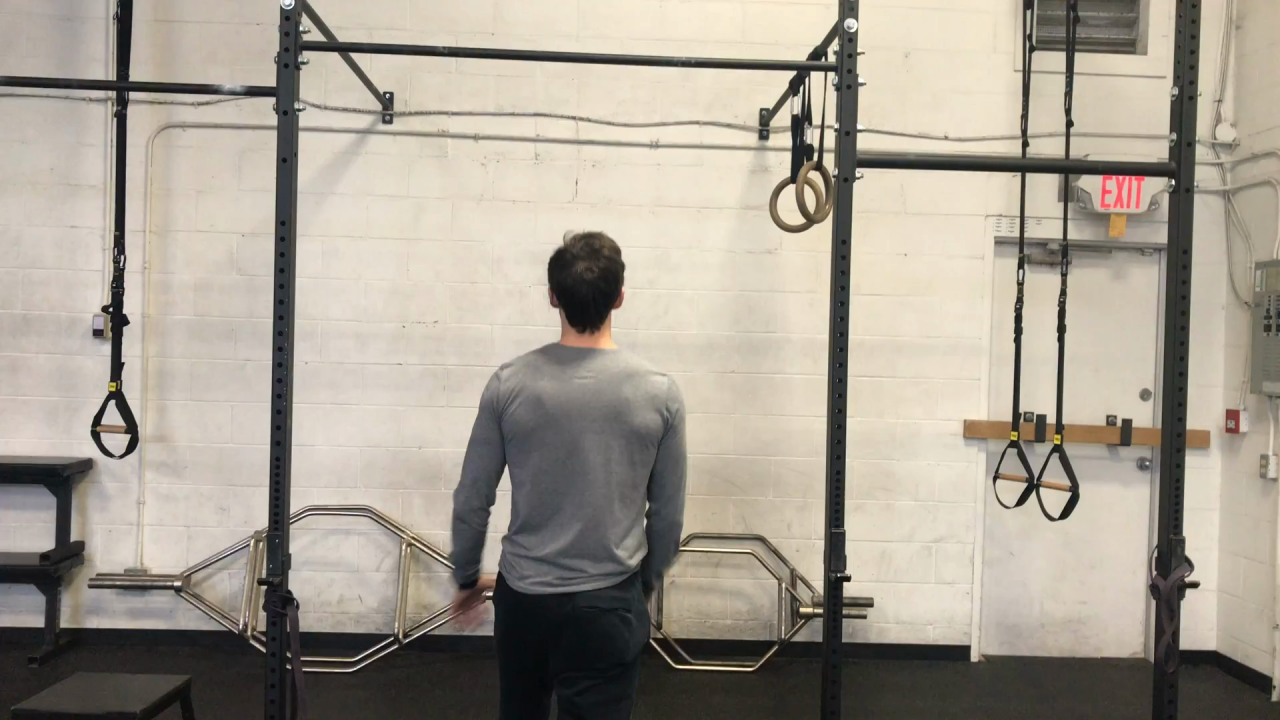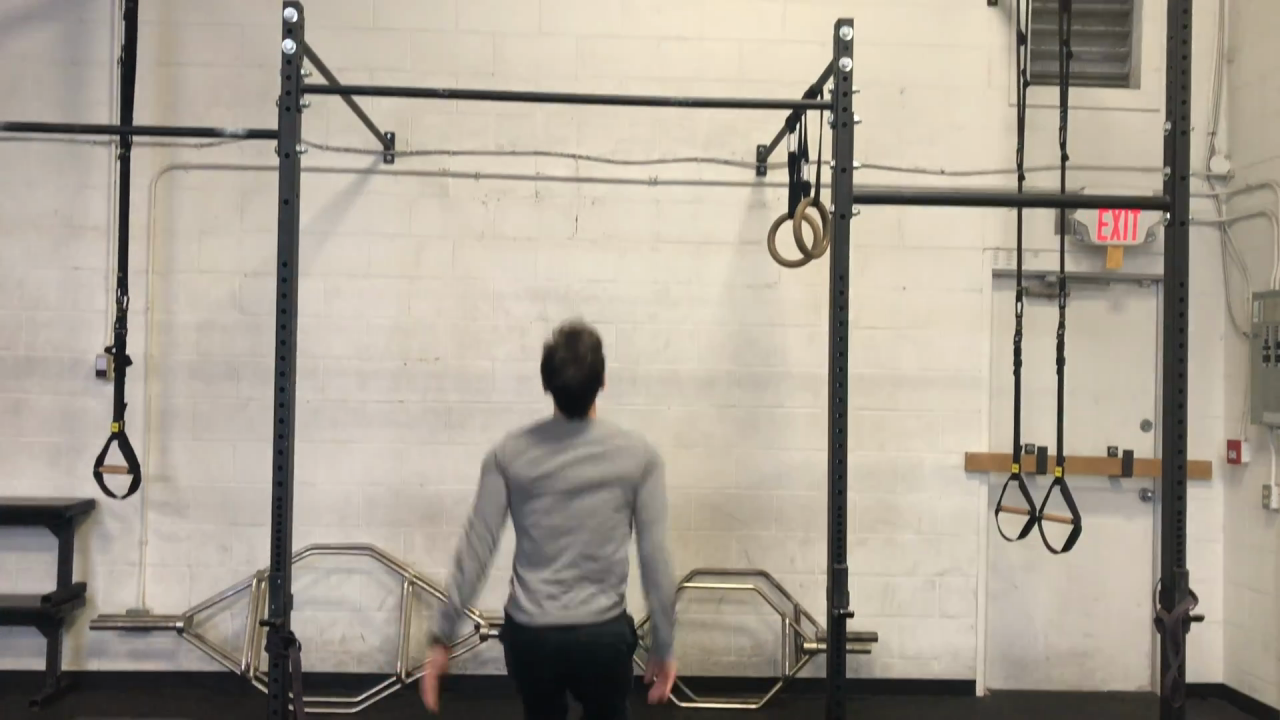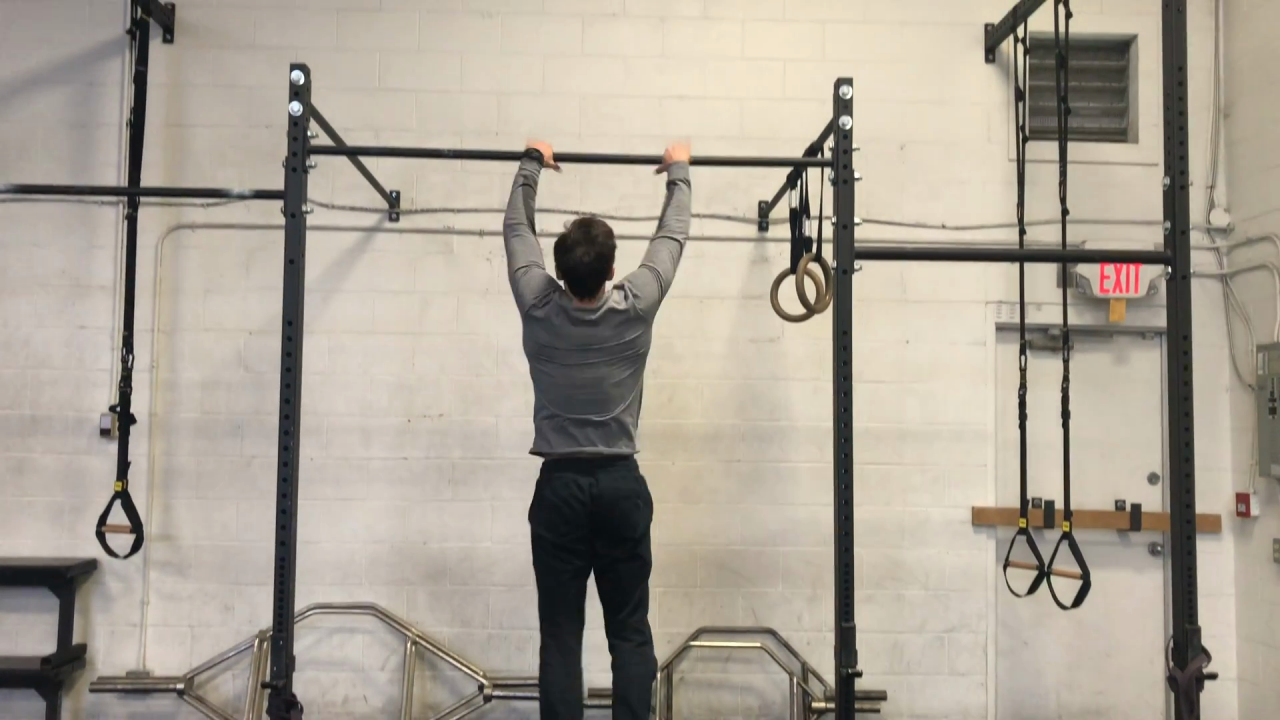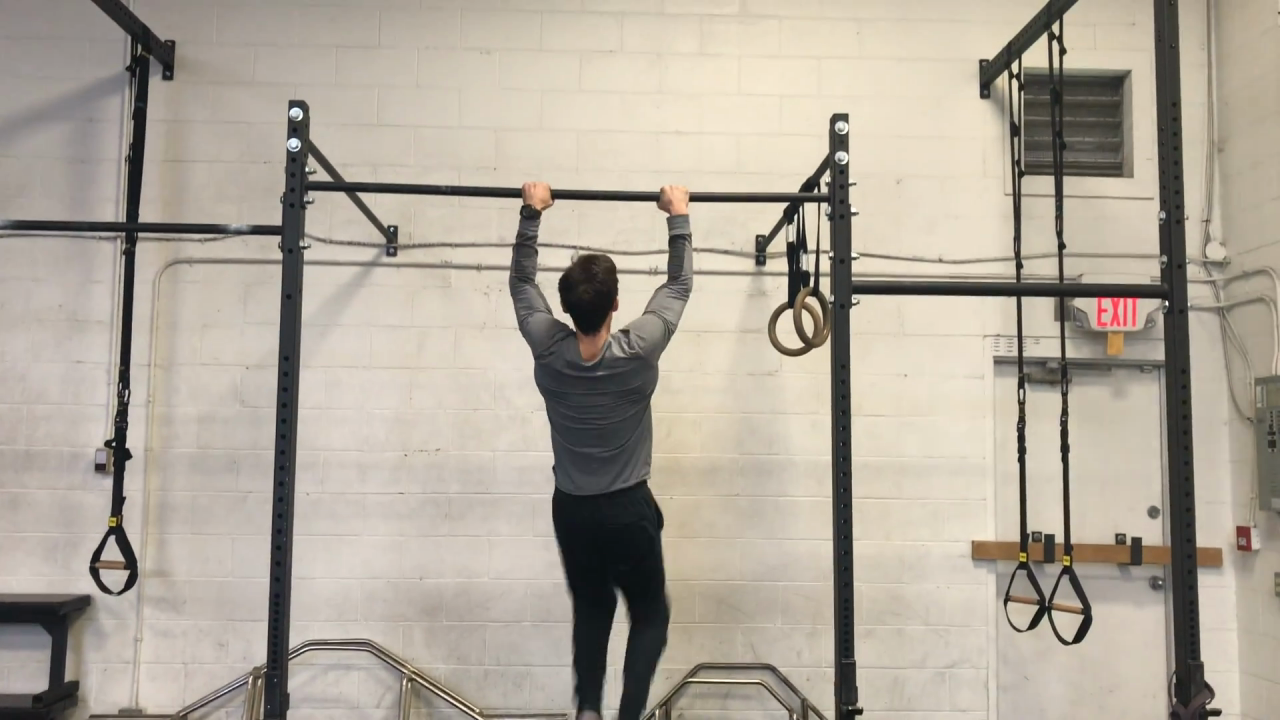
dt=0.5s
person 1, frame 1
left shoulder: (509, 383)
right shoulder: (658, 393)
left elbow: (472, 496)
right elbow: (668, 513)
left wrist: (466, 576)
right wrist: (645, 587)
left hip: (522, 599)
right hip: (608, 605)
person 1, frame 2
left shoulder: (510, 452)
right shoulder: (637, 455)
left elbow: (476, 547)
right elbow: (656, 557)
left wrist: (442, 638)
right wrist: (663, 649)
left hip: (528, 634)
right hip: (602, 633)
person 1, frame 3
left shoulder: (538, 308)
right shoulder: (636, 308)
left elbow: (516, 227)
right elbow: (672, 235)
left wrist: (532, 163)
right wrist: (677, 171)
left hip: (558, 488)
right hip: (621, 486)
left knee: (559, 637)
right knee: (630, 636)
person 1, frame 4
left shoulder: (547, 349)
right shoulder: (640, 350)
left elbow: (521, 282)
right elbow: (678, 285)
left wrist: (531, 213)
right wrist: (678, 217)
left hip: (572, 510)
right hip: (629, 509)
left knee: (590, 615)
right knee: (650, 619)
